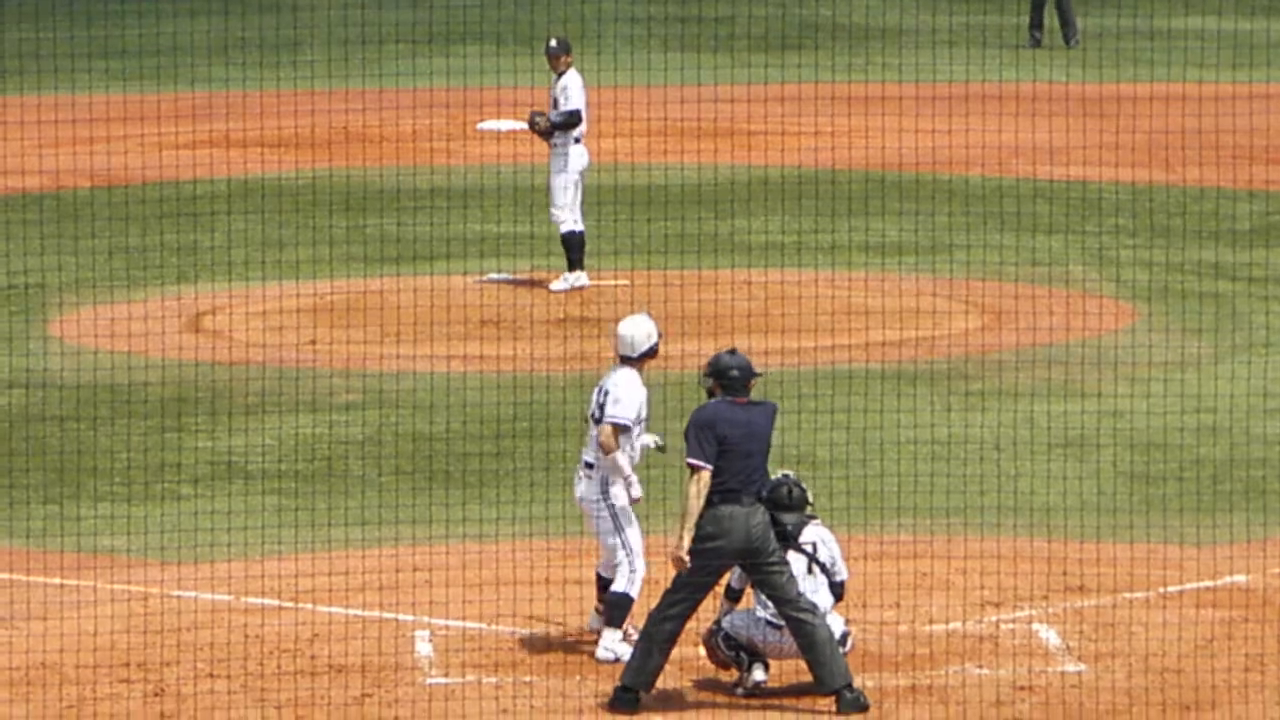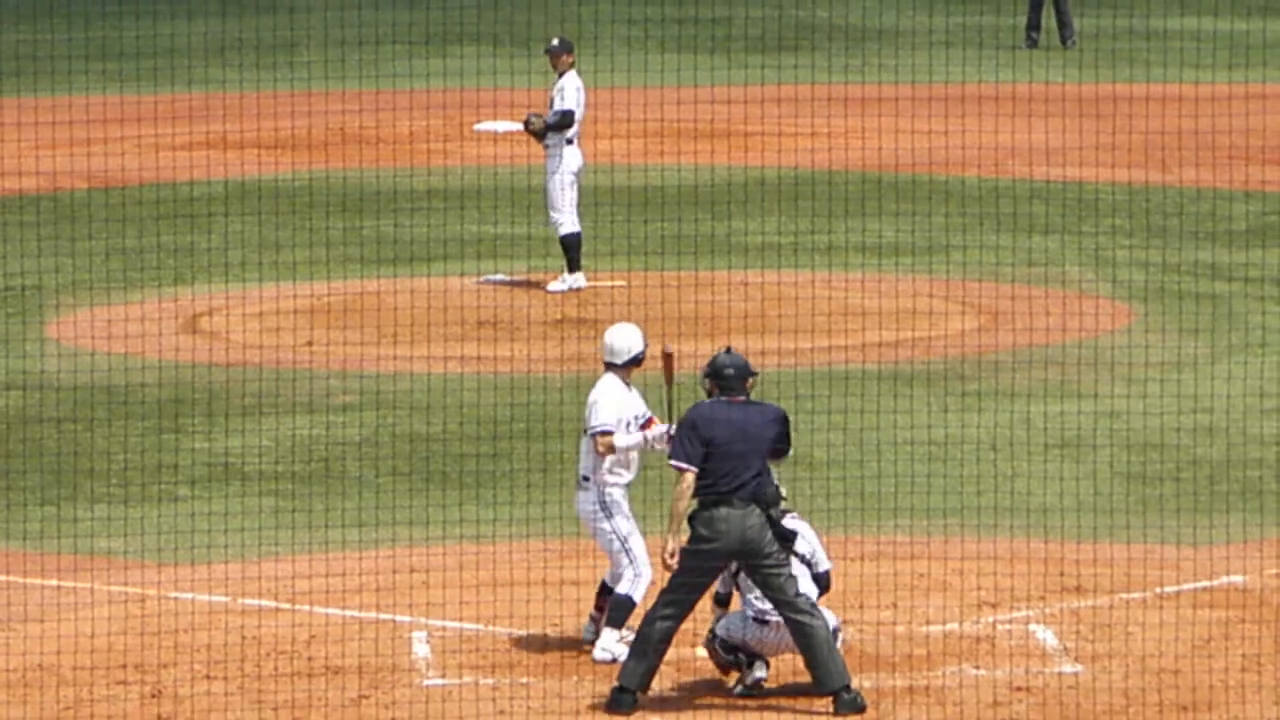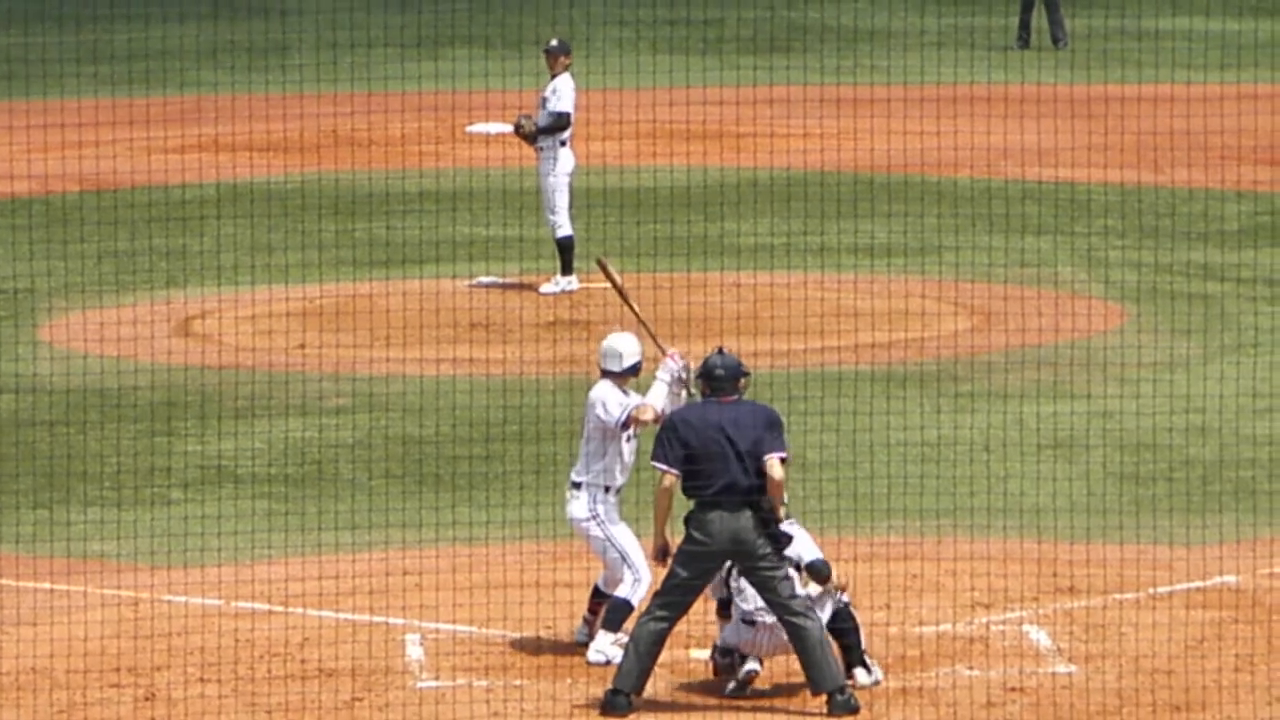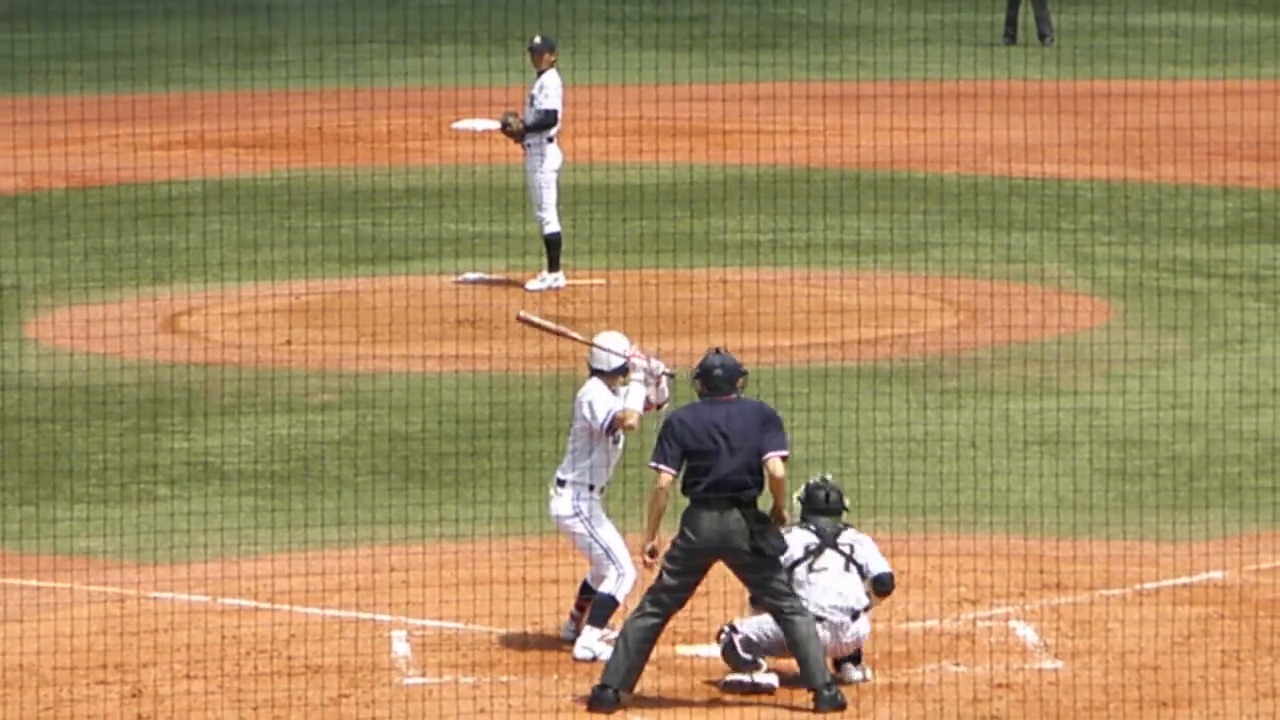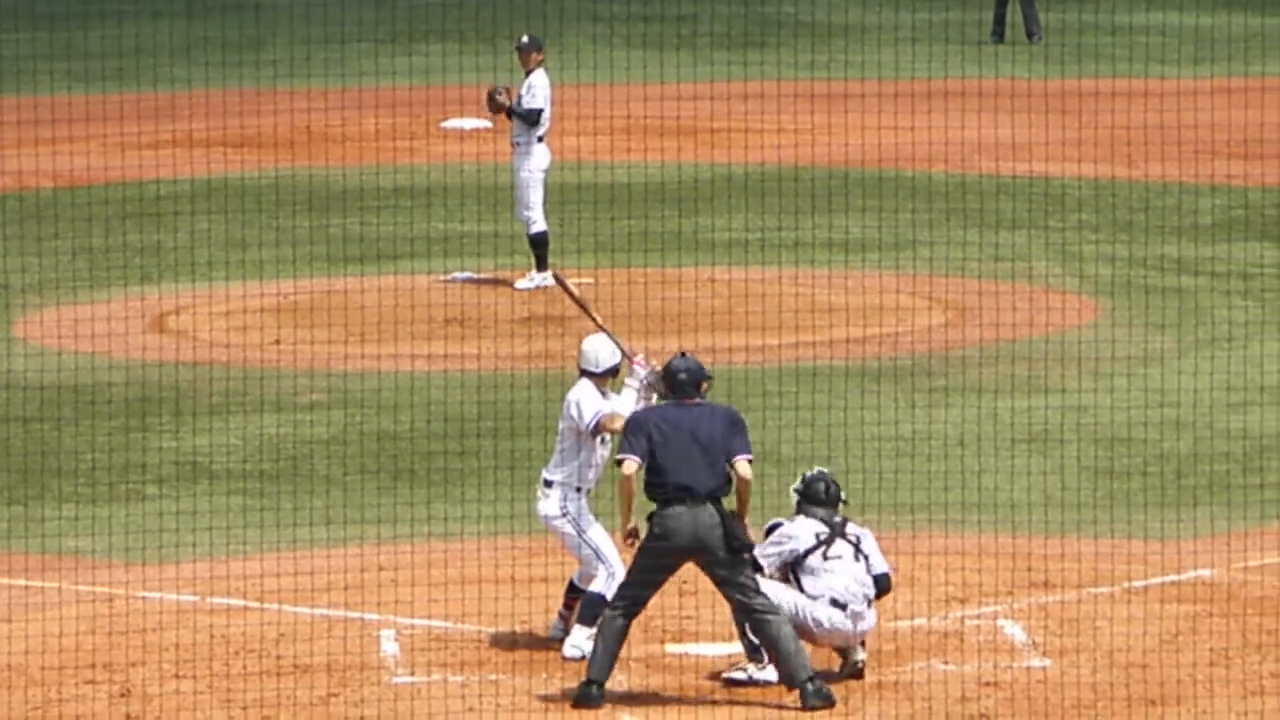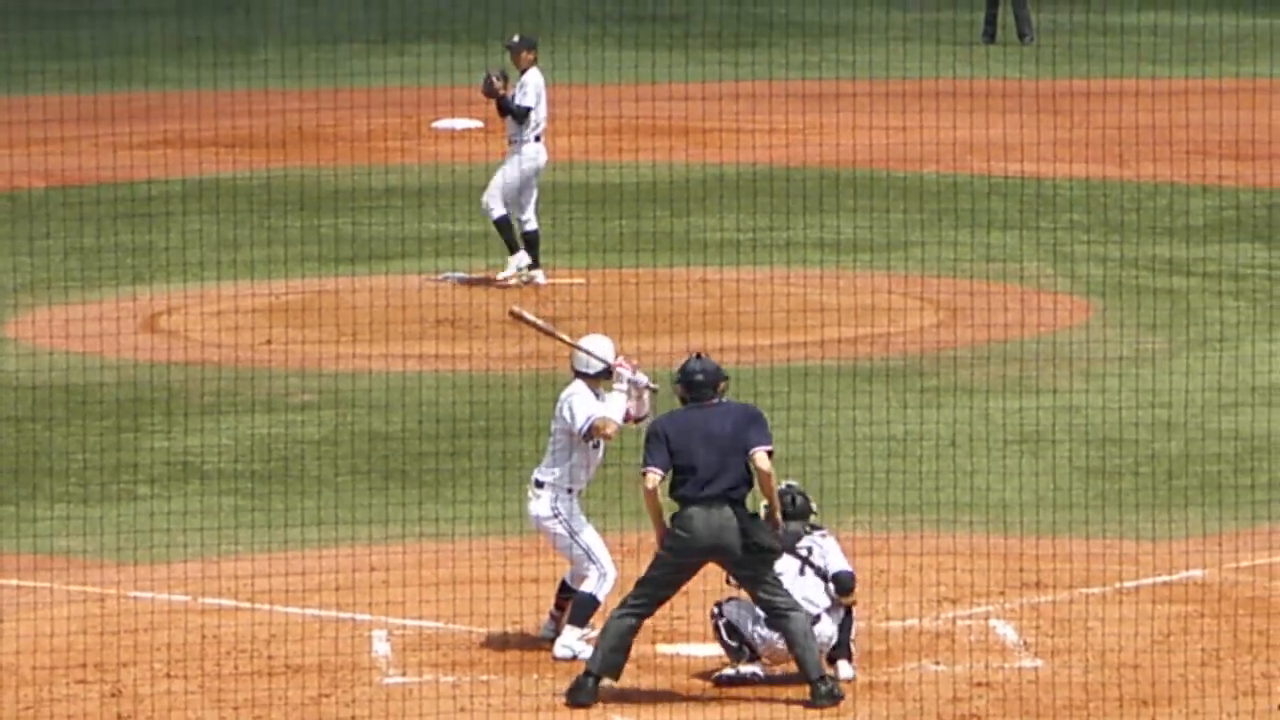
dt=0.5s
person 1, frame 1
left shoulder: (707, 416)
right shoulder: (767, 413)
left elbow: (702, 480)
left wrist: (685, 535)
left hip: (718, 523)
right hip: (758, 522)
left knee: (672, 610)
right knee: (798, 608)
left ankle: (630, 691)
right ankle: (844, 691)
person 1, frame 2
left shoulder: (697, 417)
right shoulder: (774, 416)
left elbow: (686, 482)
left wrist: (672, 537)
left hip: (712, 524)
right hip: (758, 523)
left knee: (667, 610)
right knee: (800, 609)
left ankle: (626, 691)
right ankle: (842, 692)
person 1, frame 3
left shoulder: (681, 420)
right shoulder: (764, 416)
left elbow: (667, 483)
right elbow: (775, 475)
left wrist: (659, 536)
right wrist: (774, 514)
left hip: (705, 526)
right hip: (752, 524)
left knee: (661, 612)
right knee: (796, 610)
person 1, frame 4
left shoulder: (680, 420)
right shoulder: (762, 414)
left elbow: (663, 482)
right elbow: (777, 471)
left wrist: (651, 536)
right wrist: (779, 509)
left hip: (697, 525)
right hip: (744, 523)
left knee: (653, 610)
right knee: (789, 608)
left ankle: (610, 690)
right ankle: (824, 689)
person 1, frame 5
left shoulder: (644, 419)
right shoulder: (727, 417)
left elbow: (628, 471)
right elbow: (745, 475)
left wrist: (627, 520)
right wrist: (741, 514)
left hip: (667, 523)
right hip: (713, 521)
left knee: (622, 606)
right knee: (759, 607)
left ankle: (593, 685)
right ankle: (808, 685)
person 1, frame 6
left shoulder: (664, 425)
right shoulder: (746, 414)
left elbow: (650, 484)
right elbow: (763, 466)
left wrist: (660, 528)
right wrist: (775, 509)
left hip: (687, 526)
right hip: (734, 523)
left knee: (636, 605)
right knee: (783, 607)
left ankle: (589, 681)
right ankle: (820, 684)
person 2, frame 1
left shoulder: (612, 378)
right shoulder: (630, 387)
right elbow: (606, 440)
left wrist: (641, 438)
right wrist: (631, 480)
left hip: (590, 480)
right hip: (606, 484)
left knee: (612, 554)
right knee: (632, 564)
left ankle: (603, 617)
right ankle: (610, 642)
person 2, frame 2
left shoulder: (628, 392)
right shoulder: (608, 394)
left elbow: (649, 428)
right elbow: (603, 446)
left wrist: (663, 433)
right wrist: (647, 436)
left hip: (611, 494)
right hip: (602, 496)
left knee: (623, 564)
right knee: (638, 570)
left ankle: (598, 626)
right ankle: (607, 644)
person 2, frame 3
left shoulder: (621, 395)
right shoulder: (604, 396)
left elbow: (666, 415)
right elbow: (645, 416)
left wrist: (677, 383)
right wrist: (663, 375)
left hip: (597, 500)
right hip: (592, 503)
left knee: (618, 566)
right knee: (637, 575)
left ankle: (589, 629)
right ankle: (602, 647)
person 2, frame 4
left shoulder: (612, 392)
right shoulder: (594, 395)
left elbow: (656, 401)
right elbow: (630, 421)
left wrist: (654, 376)
right wrist: (638, 377)
left hip: (581, 498)
right hip: (576, 500)
left knee: (606, 563)
right knee: (622, 571)
left ankle: (576, 625)
right ankle: (588, 643)
person 2, frame 5
left shoulder: (600, 396)
right shoulder: (583, 396)
right elbow: (615, 425)
left wrist: (644, 390)
right wrist: (632, 384)
left hip: (567, 498)
right hip: (563, 500)
left knee: (595, 561)
right knee: (610, 570)
left ankle: (565, 624)
right ankle: (577, 642)
person 2, frame 6
left shoulder: (595, 396)
right shoulder: (577, 397)
left elbow: (637, 414)
right elbow: (607, 430)
left wrist: (638, 389)
right wrist: (620, 387)
left hip: (559, 499)
right hip: (554, 501)
left knee: (586, 562)
right knee: (602, 571)
left ankle: (556, 624)
right ankle: (568, 642)
person 3, frame 1
left shoulder: (571, 81)
right shoulder: (560, 81)
left elbow: (575, 118)
left wrist: (549, 125)
right wrist: (546, 127)
left hip: (569, 153)
right hip: (562, 152)
left knee: (561, 212)
right knee: (571, 213)
left ankle: (575, 272)
right ankle: (578, 271)
person 3, frame 2
left shoulder: (568, 82)
right shoulder: (567, 82)
left elbow: (567, 118)
left wrist: (543, 126)
right wrist: (543, 130)
left hip: (562, 154)
right hip: (562, 153)
left knee: (560, 215)
right knee: (568, 214)
left ankle: (573, 274)
right ankle: (574, 273)
person 3, frame 3
left shoulder: (563, 84)
right shoulder: (554, 84)
left elbow: (563, 121)
left wrist: (535, 130)
right wrist: (534, 131)
left hip: (555, 156)
right hip: (549, 155)
left knee: (558, 217)
right knee: (557, 217)
left ankle: (567, 277)
right ankle: (566, 275)
person 3, frame 4
left shoulder: (549, 81)
right shoulder: (542, 82)
left elbow: (550, 119)
left wrist: (524, 129)
right wrist: (522, 129)
left hip: (542, 153)
right hip: (536, 152)
left knee: (546, 213)
right knee: (545, 213)
left ankle: (554, 273)
right ankle: (552, 272)
person 3, frame 5
left shoulder: (537, 80)
right shoulder: (530, 80)
left elbow: (534, 118)
left wrist: (508, 108)
right wrist: (507, 108)
left hip: (531, 152)
right hip: (525, 152)
left knee: (533, 213)
right knee: (527, 213)
left ankle: (542, 273)
right ankle: (540, 270)
person 3, frame 6
left shoulder: (530, 79)
right shoulder: (528, 79)
left elbow: (520, 116)
right elbow: (505, 113)
left wrist: (501, 95)
right wrist: (501, 96)
left hip: (526, 151)
right hip: (530, 151)
left knee: (492, 200)
right knee: (526, 212)
left ankle: (517, 254)
right ankle: (534, 270)
person 4, frame 1
right shoulder: (822, 534)
left elbow: (733, 593)
right elbow: (838, 591)
left wrist: (720, 625)
left hip: (769, 637)
left knee: (717, 633)
right knee: (840, 632)
left ankle: (752, 667)
person 4, frame 2
right shoulder: (798, 527)
left elbow: (721, 597)
right elbow: (824, 583)
left wrist: (716, 631)
left hip: (759, 633)
left knee: (718, 635)
right knee: (829, 629)
left ankle: (752, 666)
person 4, frame 3
right shoulder: (788, 530)
left elbow: (723, 605)
right elbow: (821, 572)
right wrist: (831, 586)
left hip: (753, 637)
left knee: (722, 651)
right knee: (833, 594)
left ankle: (743, 664)
right ankle: (859, 669)
person 4, frame 4
left shoulder: (790, 538)
right shoulder: (859, 540)
right elbow: (885, 584)
right wrist: (863, 603)
right hip: (851, 637)
left knee: (730, 634)
left ankle: (756, 672)
right ankle: (850, 665)
person 4, frame 5
left shoulder: (796, 528)
right shoulder: (859, 533)
left elbow: (753, 567)
right elbow: (883, 585)
left hip: (824, 622)
right hip: (860, 626)
left ankle: (760, 665)
right ankle: (851, 651)
person 4, frame 6
right shoulder: (823, 541)
left elbow: (735, 580)
right elbow: (845, 583)
right wrist: (845, 599)
left hip: (772, 642)
right hip: (820, 637)
left knee: (722, 610)
right knee: (843, 606)
left ankle: (748, 662)
right ankle: (843, 662)
